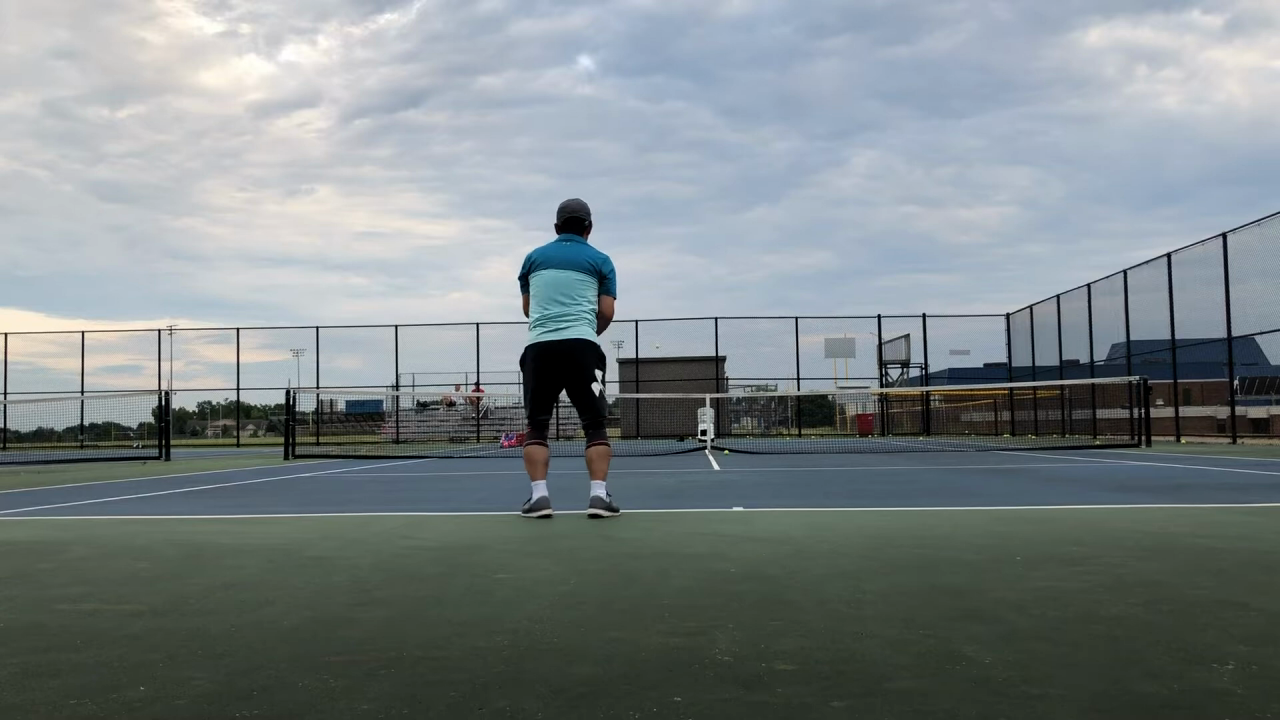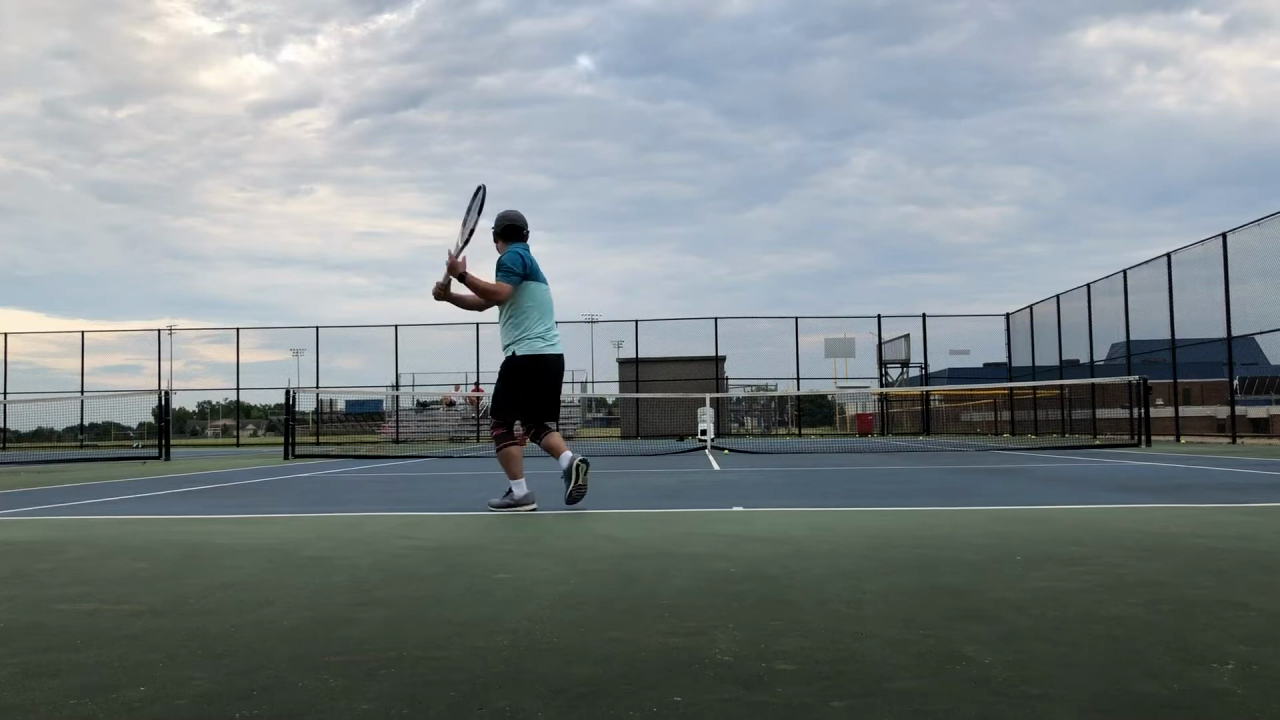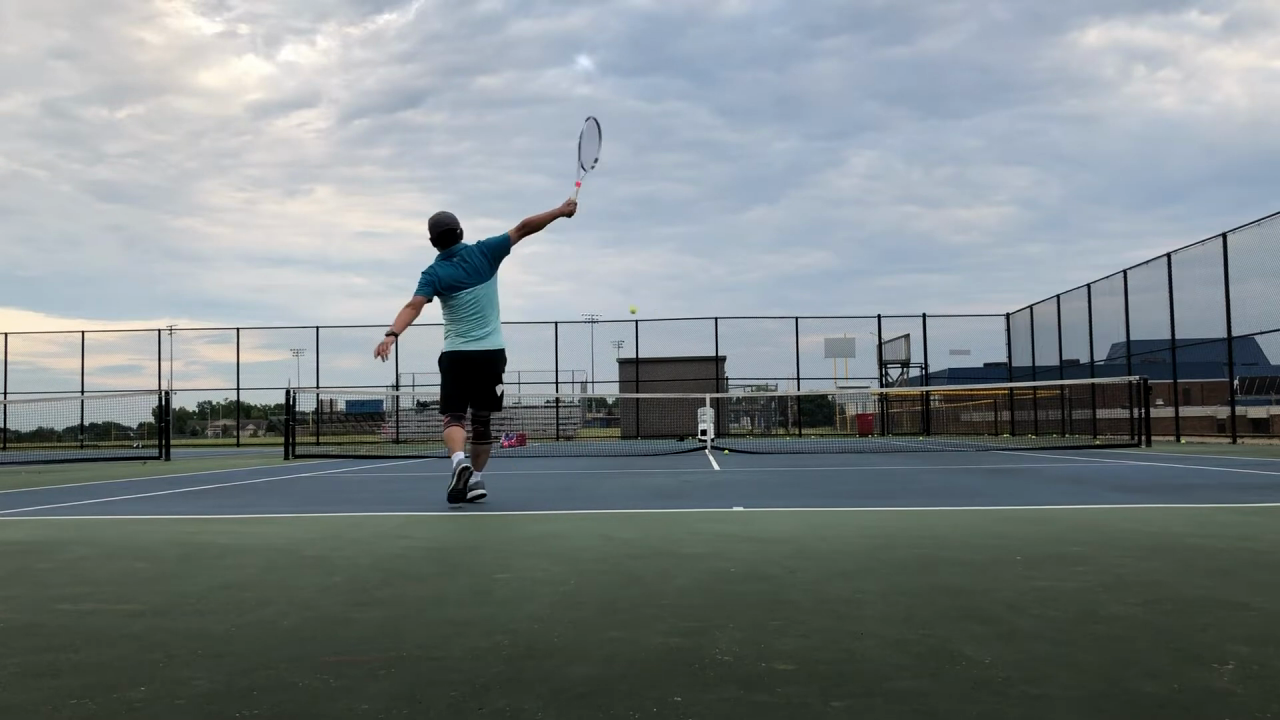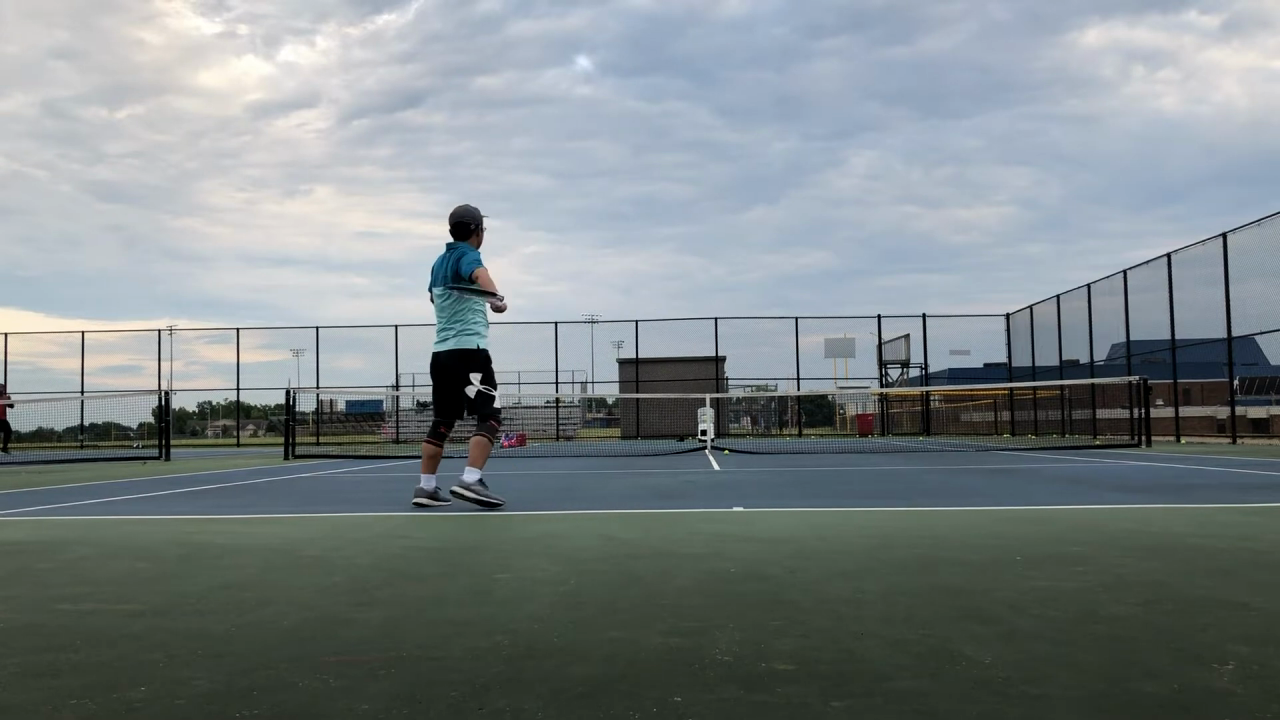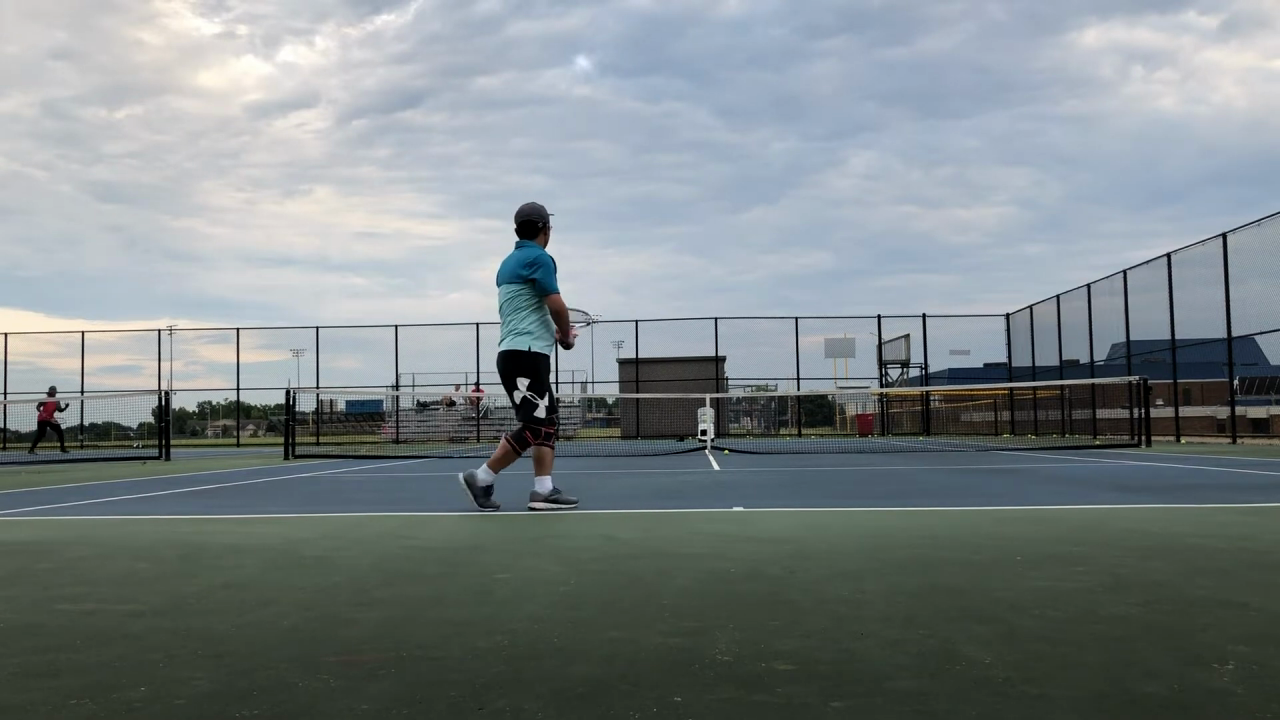
dt=0.7s
person 1, frame 1
left shoulder: (533, 257)
right shoulder: (600, 260)
right elbow: (606, 313)
left hip: (539, 348)
right hip: (581, 347)
left knee: (537, 425)
right knee: (594, 423)
left ankle: (539, 495)
right ankle: (599, 494)
person 1, frame 2
left shoulder: (513, 257)
right shoulder: (521, 261)
left elbow: (499, 295)
right elbow: (484, 301)
left wrist: (463, 275)
right wrist: (448, 293)
left hip: (527, 357)
right hip: (550, 356)
left knee: (501, 424)
right knee: (537, 424)
left ankle: (520, 493)
right ankle: (569, 461)
person 1, frame 3
left shoulder: (434, 273)
right shoulder: (484, 252)
left elbow: (412, 308)
right elbow: (521, 229)
left wrist: (391, 335)
right wrist: (560, 211)
left hip: (457, 354)
right hip: (492, 351)
left knee: (454, 417)
right knee: (481, 419)
left ankle: (460, 463)
right ankle: (475, 480)
person 1, frame 4
left shoulder: (439, 262)
right shoulder: (467, 256)
right elbow: (481, 276)
right wrist: (494, 297)
left hip: (441, 354)
right hip: (468, 351)
left knee: (442, 423)
right knee: (488, 418)
left ankle: (426, 488)
right ankle: (471, 482)
person 1, frame 5
left shoulder: (508, 262)
right shoulder: (540, 258)
right elbow: (556, 304)
left wrist: (554, 330)
right wrist: (565, 332)
left hip: (514, 353)
right hip: (526, 354)
left knee: (546, 422)
right knee: (533, 427)
left ankle: (544, 490)
right ankle: (480, 478)
